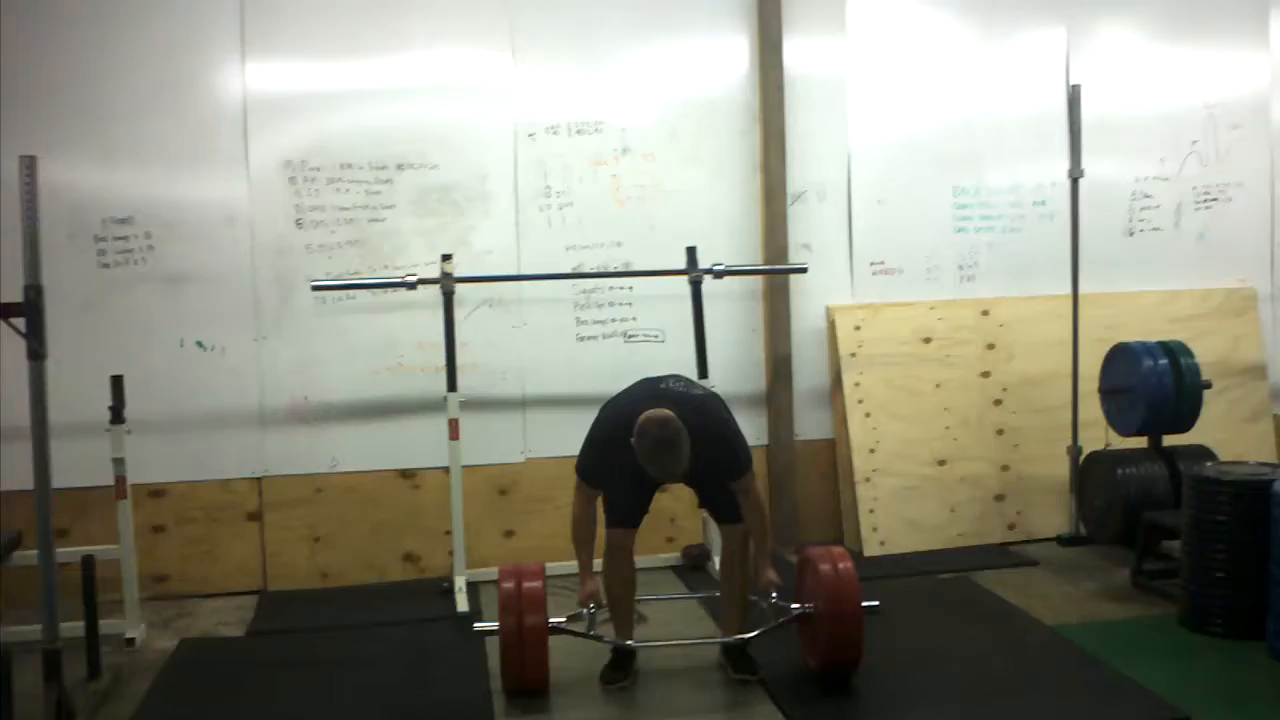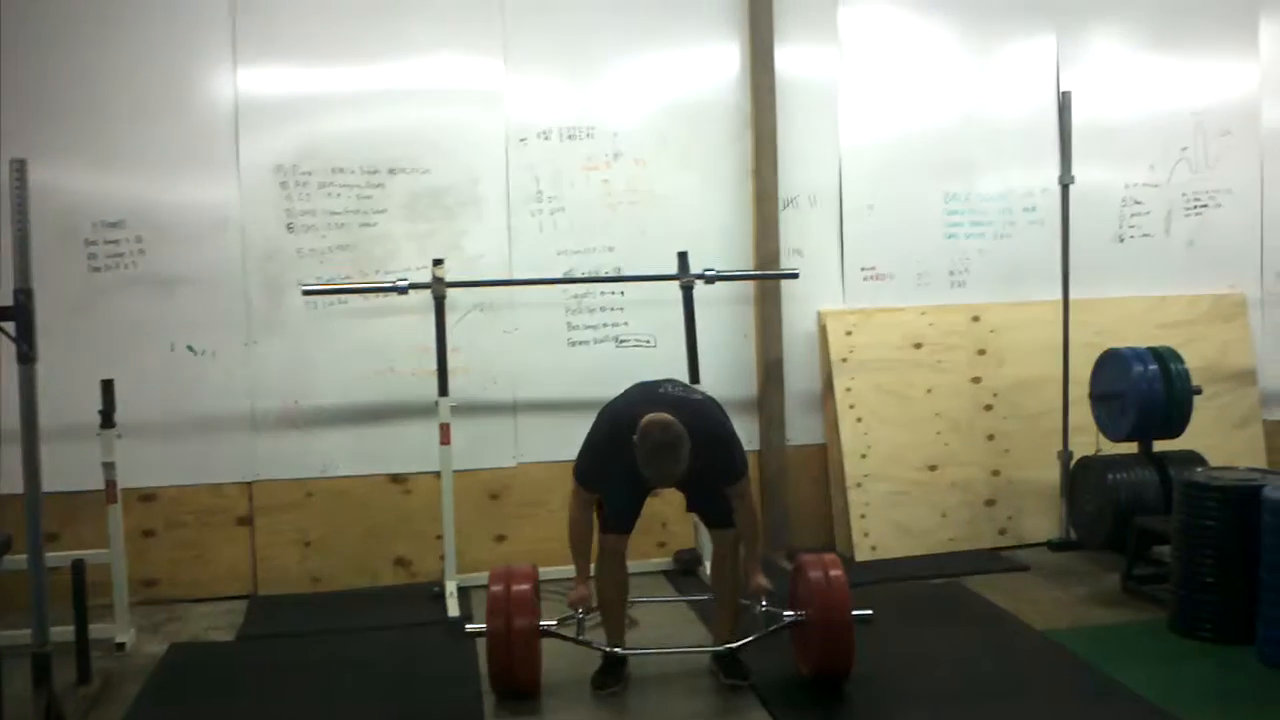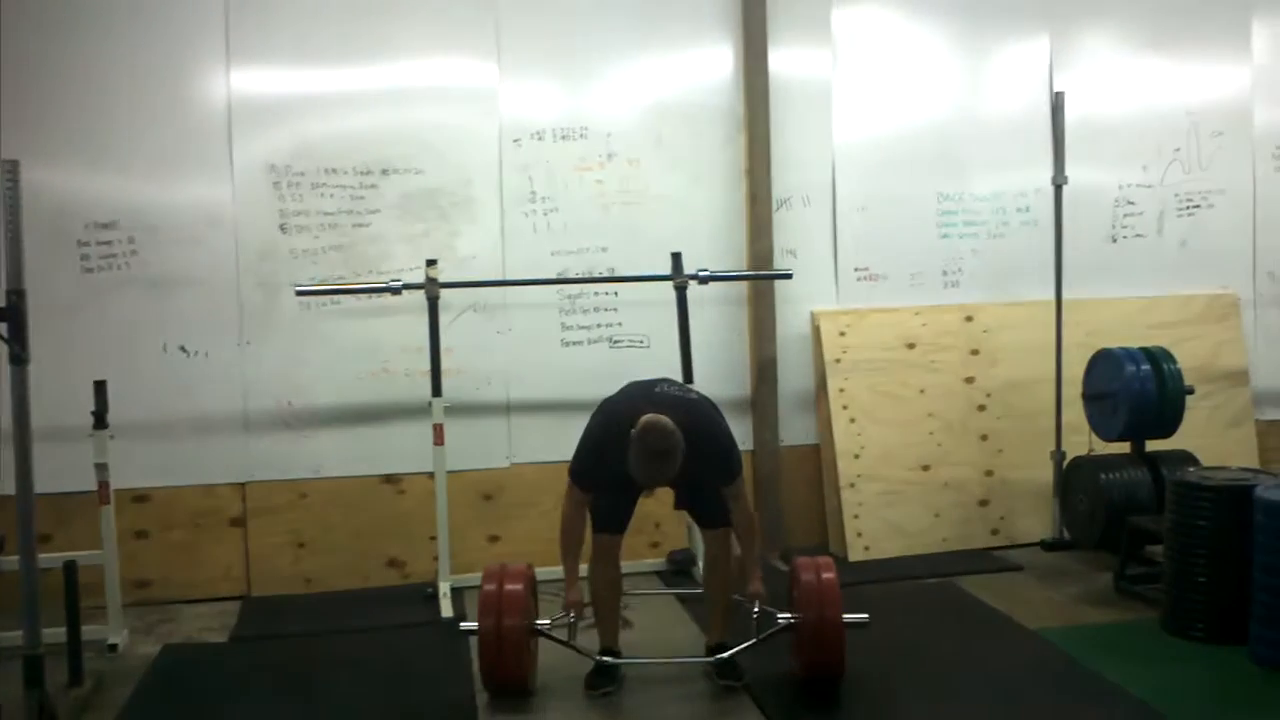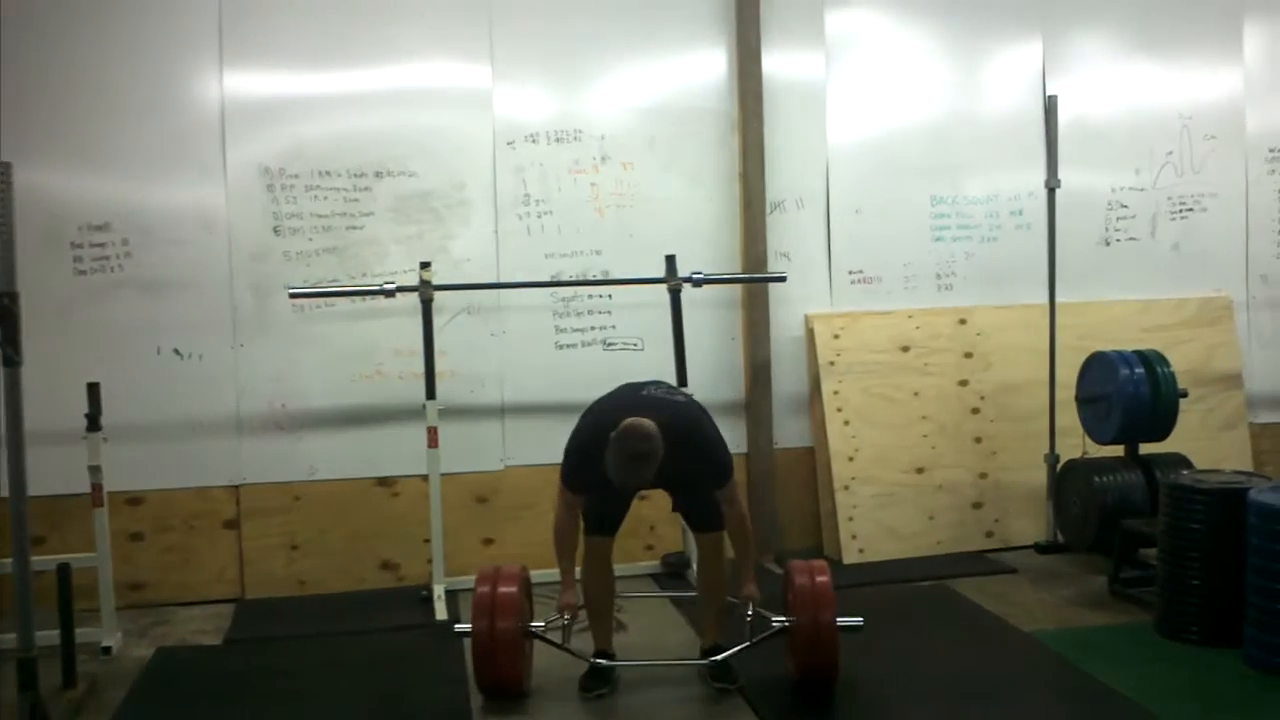
dt=0.2s
person 1, frame 1
left shoulder: (718, 428)
right shoulder: (608, 432)
left elbow: (748, 494)
right elbow: (584, 500)
left wrist: (763, 563)
right wrist: (587, 576)
left hip: (707, 455)
left knee: (737, 532)
right knee: (618, 540)
left ankle: (732, 644)
right ankle: (623, 649)
person 1, frame 2
left shoulder: (715, 432)
right shoulder: (607, 434)
left elbow: (742, 499)
right elbow: (581, 502)
left wrist: (753, 569)
right wrist: (582, 579)
left hip: (702, 461)
right hip: (623, 465)
left knee: (728, 537)
right knee: (611, 545)
left ankle: (723, 649)
right ankle: (615, 654)
person 1, frame 3
left shoulder: (711, 432)
right shoulder: (601, 435)
left elbow: (738, 499)
right elbow: (575, 504)
left wrist: (753, 574)
right wrist: (572, 583)
left hip: (697, 458)
right hip: (617, 461)
left knee: (720, 538)
right knee: (605, 544)
left ankle: (717, 648)
right ankle: (609, 654)
person 1, frame 4
left shoulder: (698, 436)
right shoulder: (587, 439)
left elbow: (732, 504)
right elbow: (568, 508)
left wrist: (747, 578)
right wrist: (568, 585)
left hip: (686, 462)
right hip: (608, 461)
left knee: (712, 542)
right knee: (596, 547)
left ankle: (712, 652)
right ankle: (603, 657)
